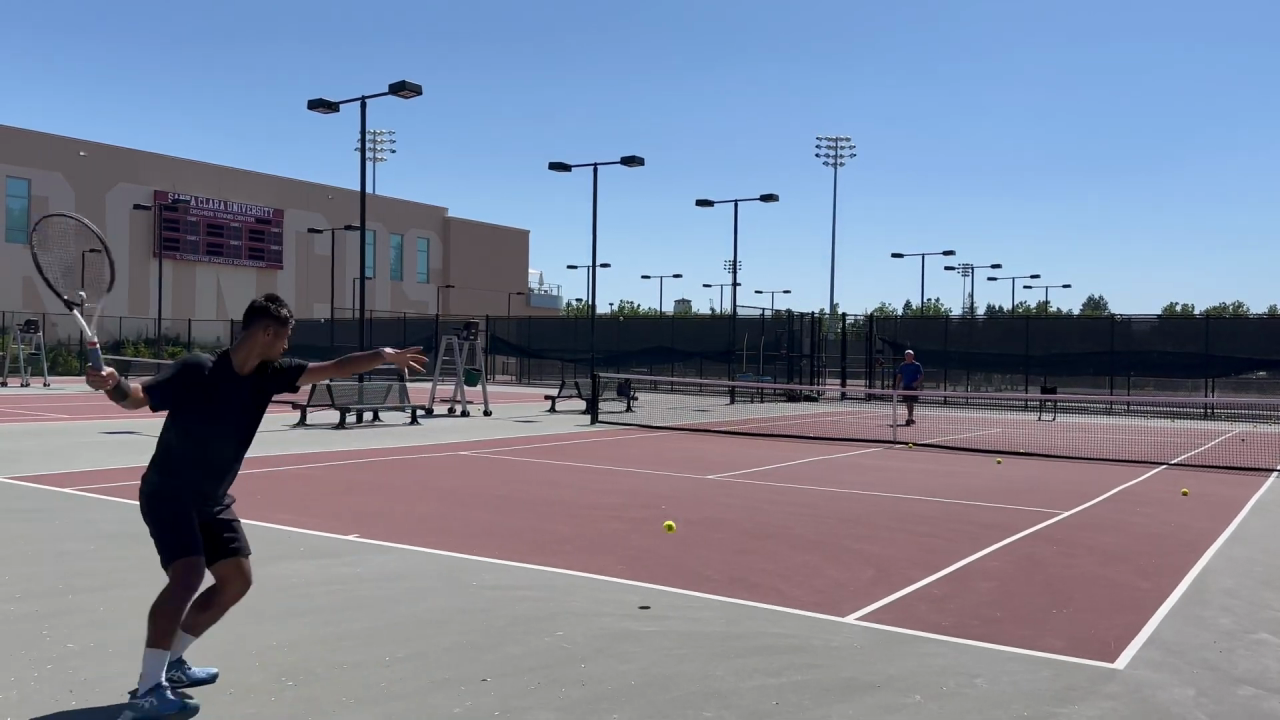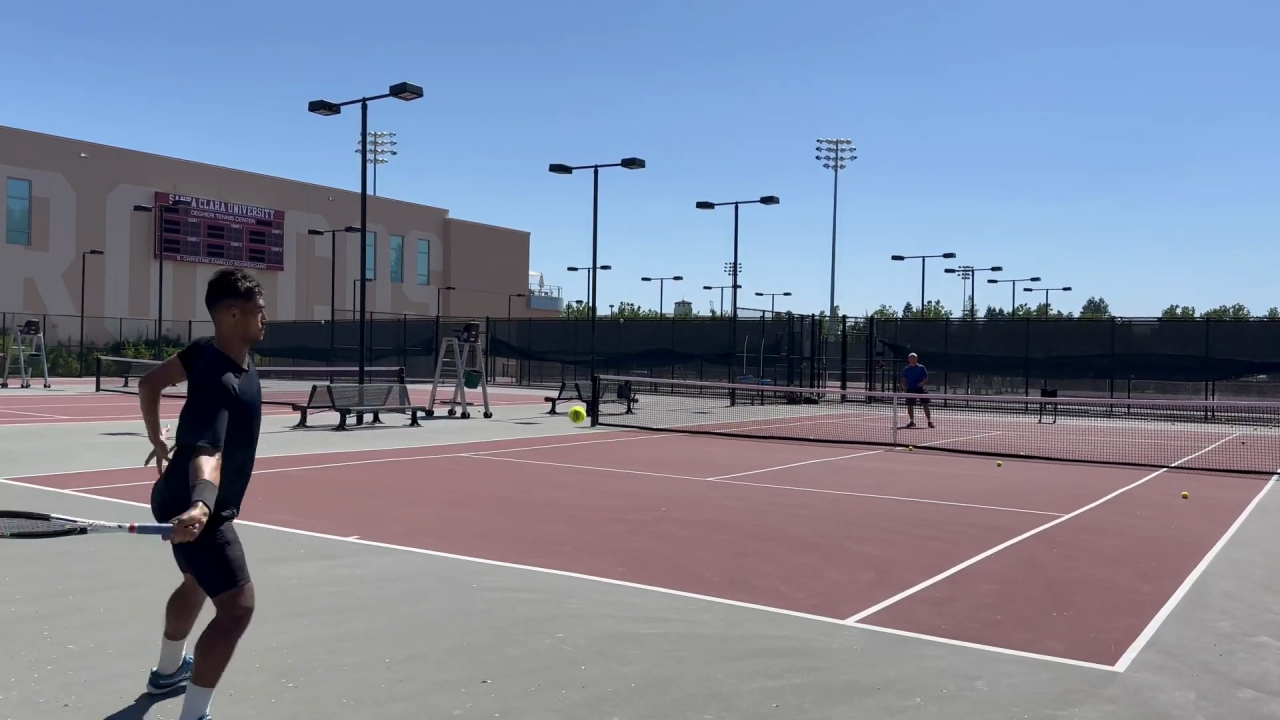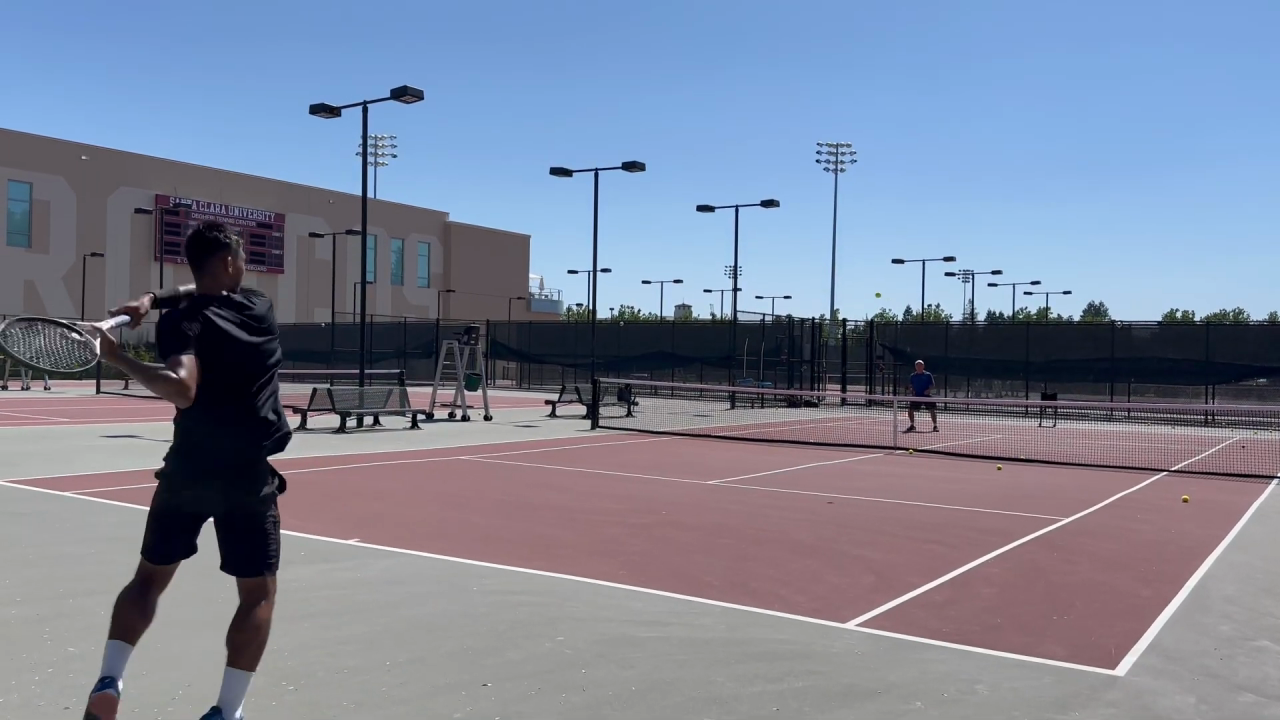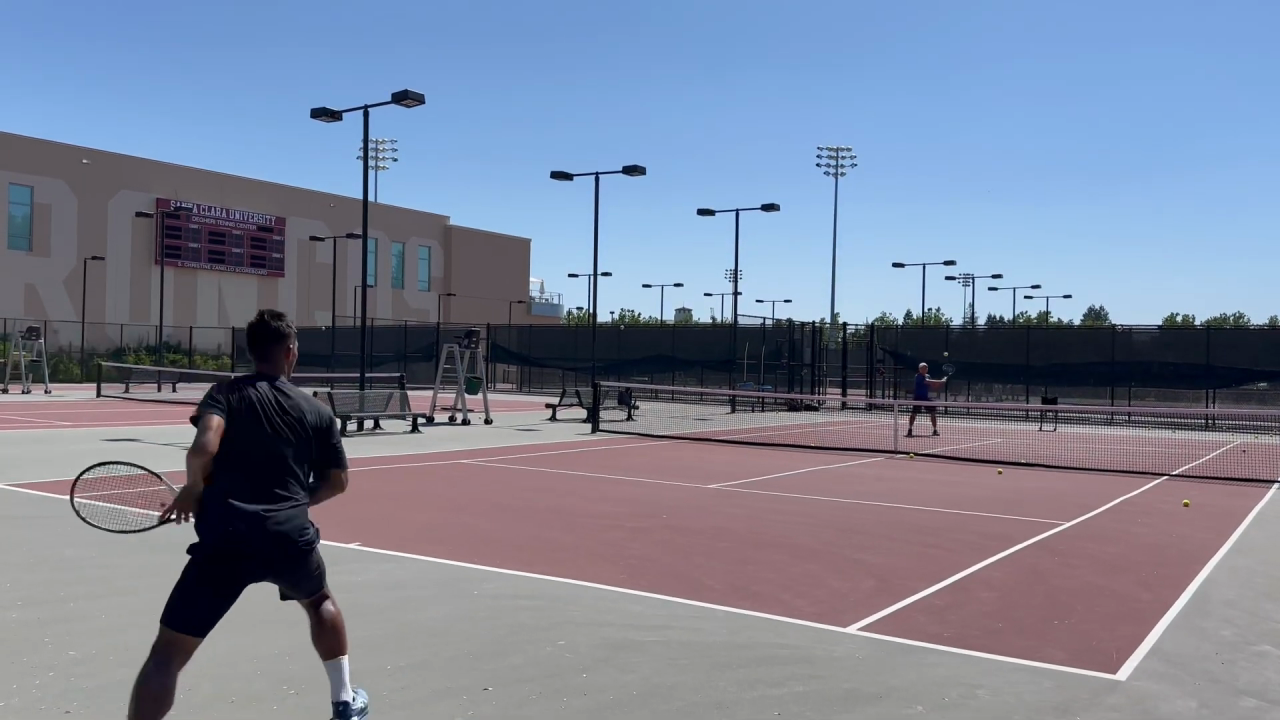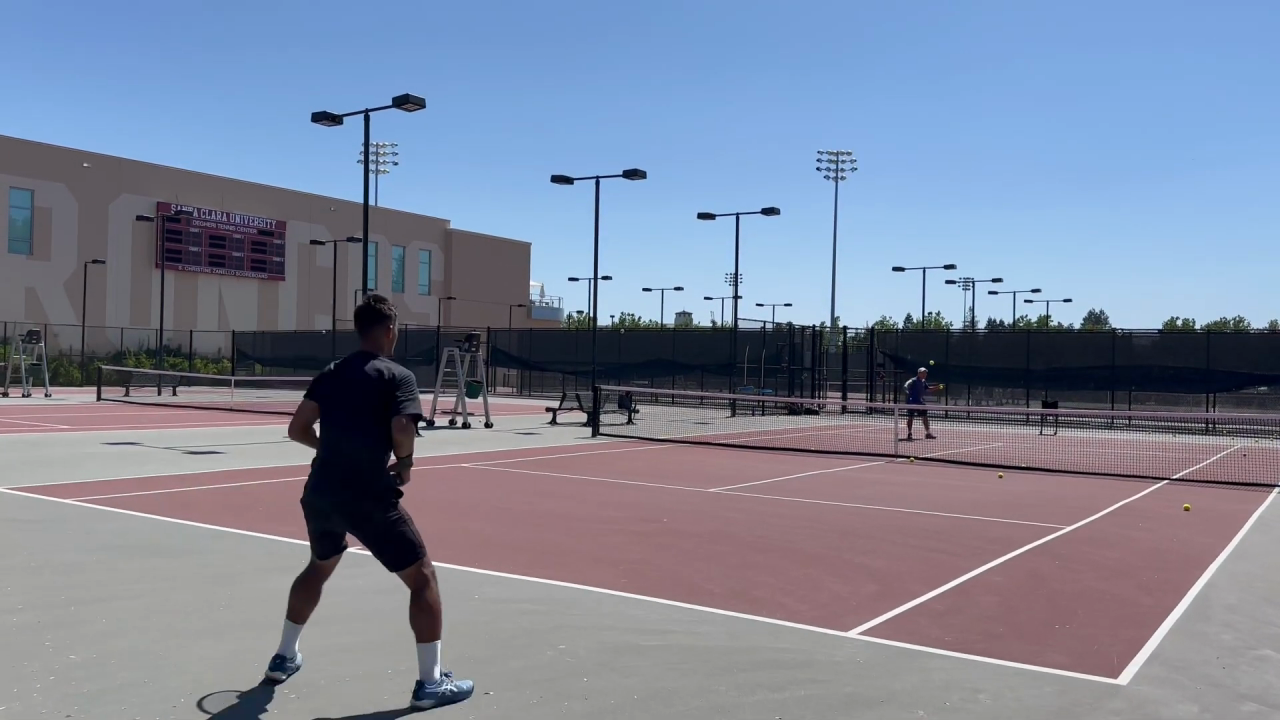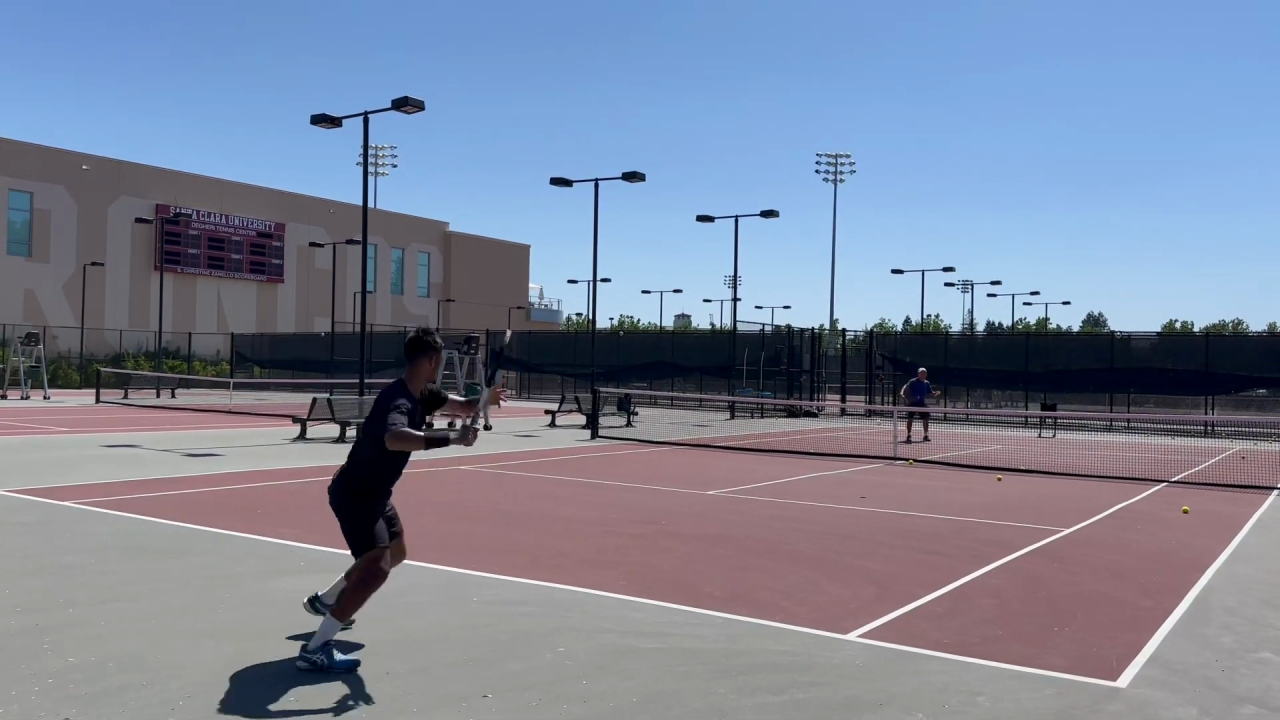
dt=0.4s
person 1, frame 1
left shoulder: (270, 373)
right shoulder: (197, 368)
left elbow: (332, 368)
right elbow: (141, 397)
left wrist: (382, 356)
right wrist: (112, 384)
left hip: (212, 499)
right hip: (166, 494)
left knee: (238, 580)
right knee: (189, 576)
left ankle: (167, 662)
person 1, frame 2
left shoulder: (204, 354)
right shoulder: (221, 383)
left elbow: (151, 382)
right elbow: (207, 457)
left wrist: (160, 442)
right wrist: (202, 504)
left hip: (197, 503)
right hip: (203, 509)
left knee: (200, 583)
right knee: (238, 605)
left ankle: (168, 669)
person 1, frame 3
left shoulder: (182, 317)
right shoulder: (259, 307)
left elbow: (181, 392)
left wrist: (120, 359)
right wrist: (153, 300)
left hip: (186, 473)
right hip: (251, 475)
left knee: (149, 579)
right knee: (257, 595)
person 1, frame 4
left shoulder: (227, 393)
right shoulder: (316, 410)
left elbow: (204, 451)
right elbow: (338, 481)
left wrist: (191, 492)
left hip: (224, 538)
right hip: (291, 538)
left knee: (167, 654)
right knee: (319, 599)
person 1, frame 5
left shoulder: (329, 374)
right shoulder: (397, 378)
left elbow: (298, 428)
right elbow: (405, 434)
right wrist: (399, 470)
left hip: (320, 495)
right hip: (369, 500)
left knee: (320, 566)
right knee: (423, 578)
left ankle: (284, 656)
right ankle: (431, 681)
person 1, frame 6
left shoulder: (423, 393)
right shoulder: (397, 401)
left elbow: (462, 406)
right elbow: (394, 439)
left wrist: (486, 399)
right wrist: (450, 438)
left hip: (370, 492)
right hip: (354, 494)
left knee: (395, 552)
right knee: (375, 568)
left ankle: (327, 601)
right ankle: (317, 647)
